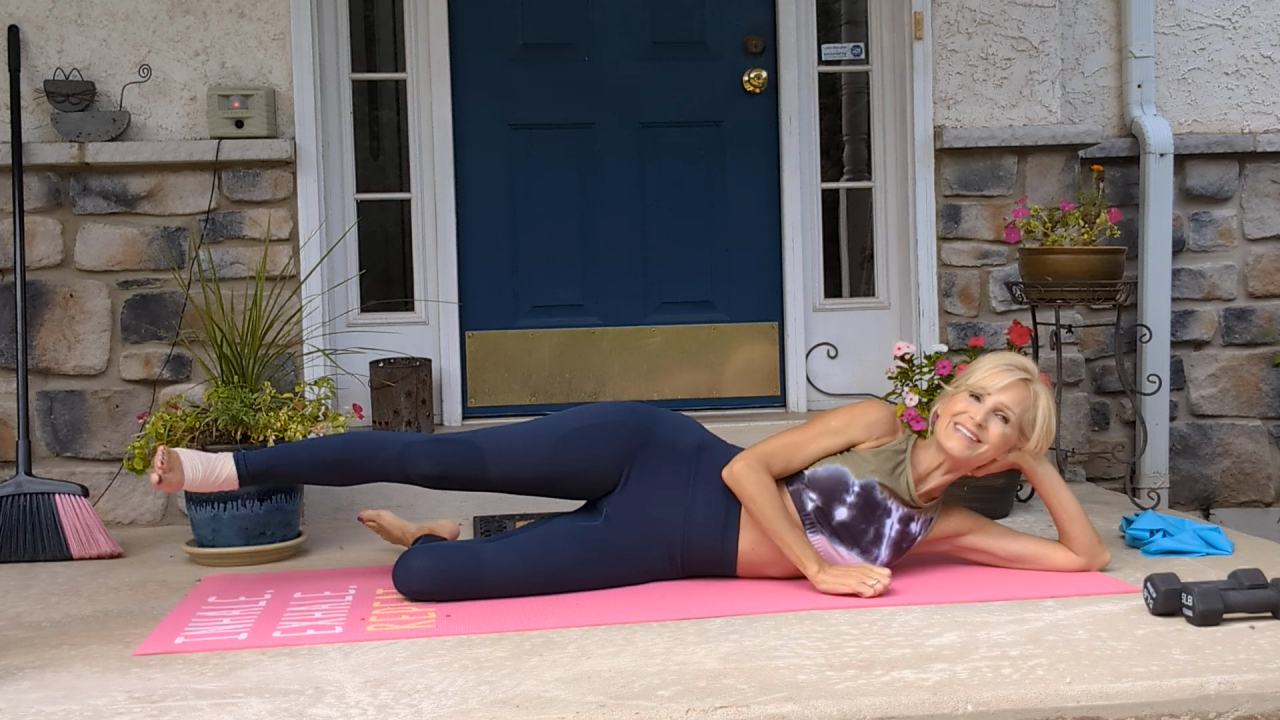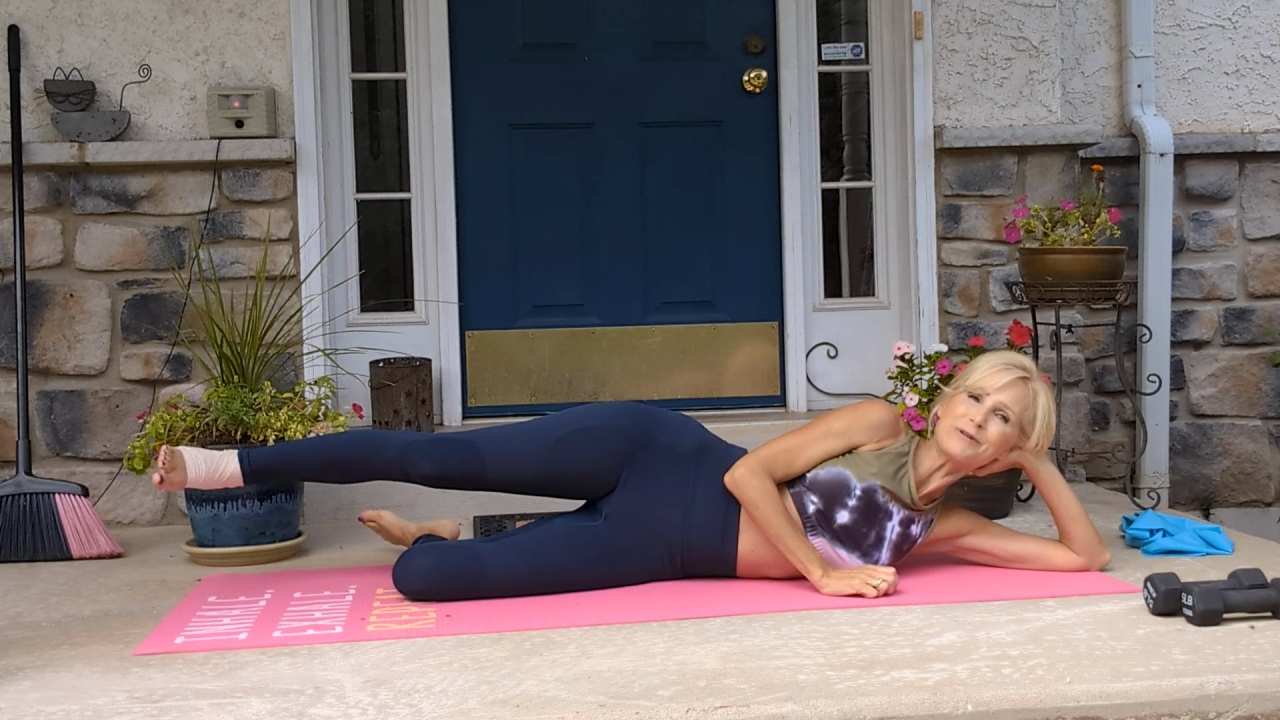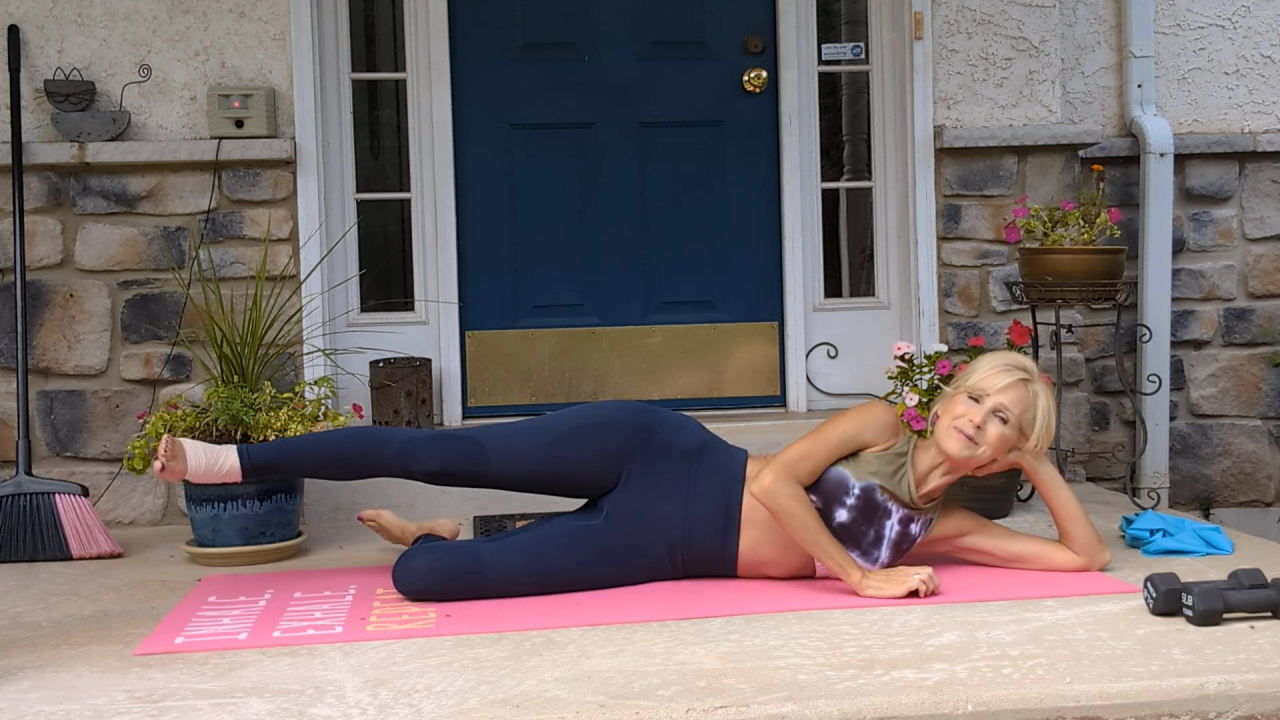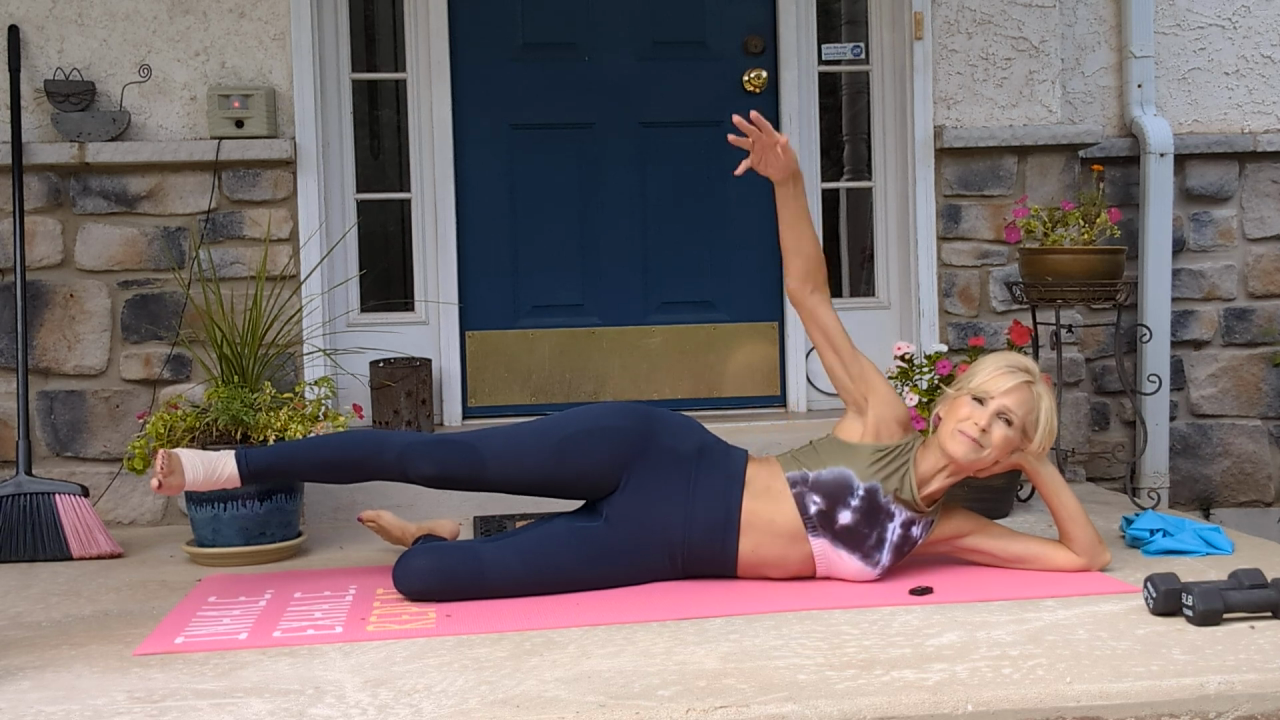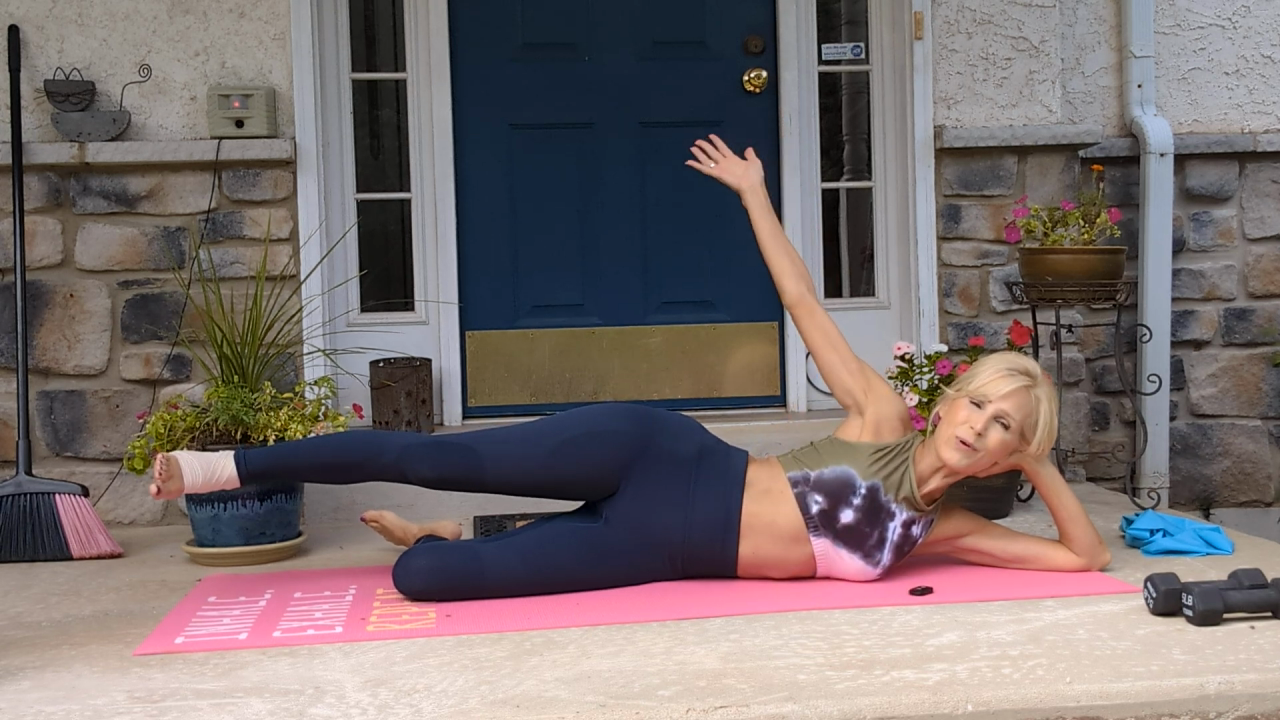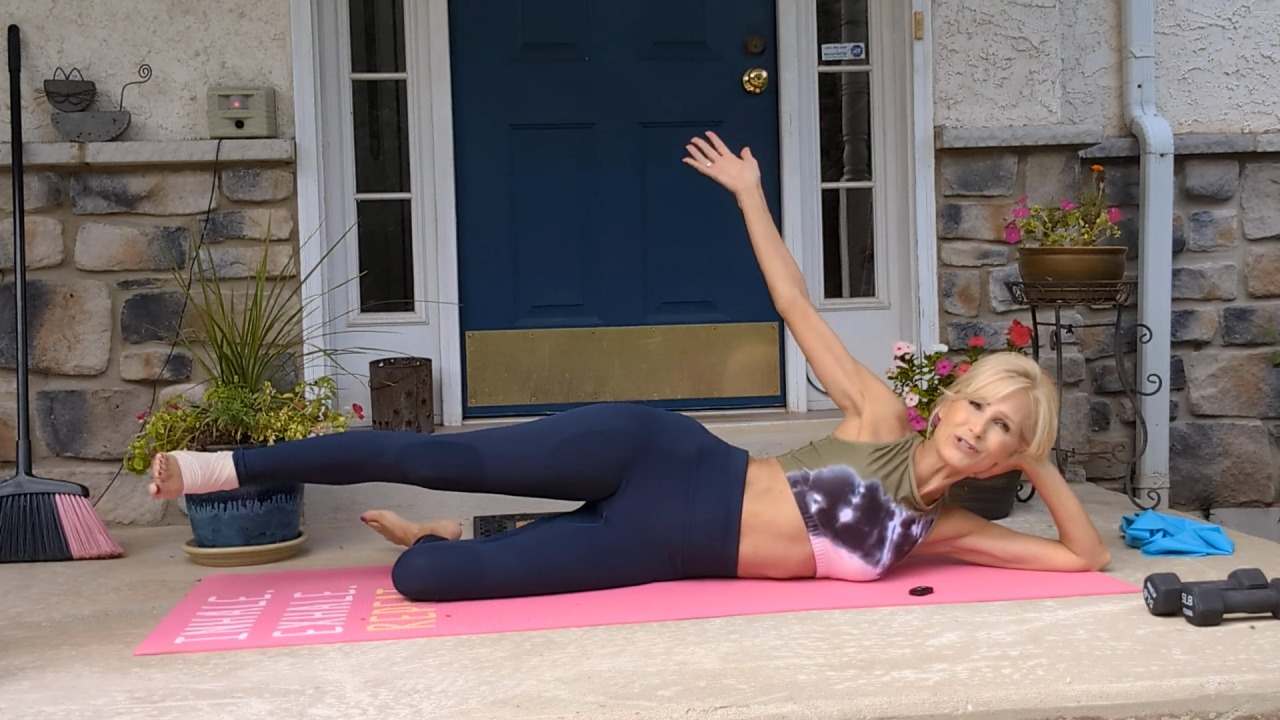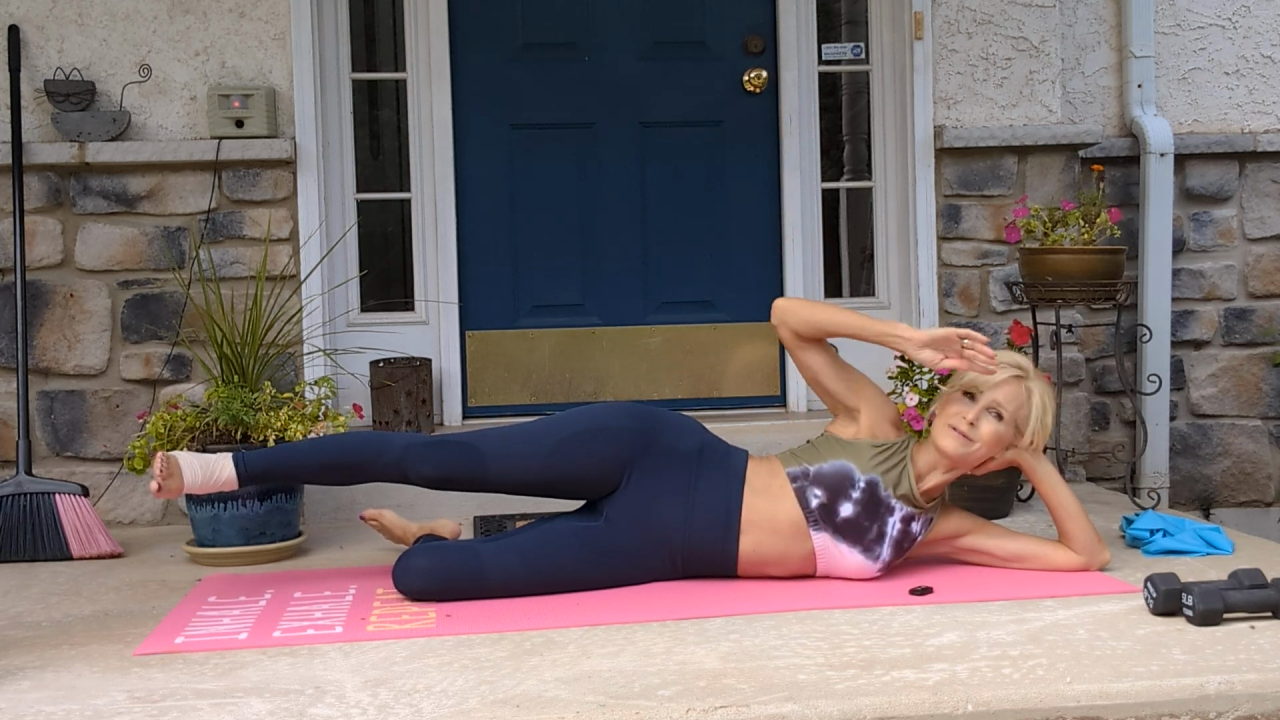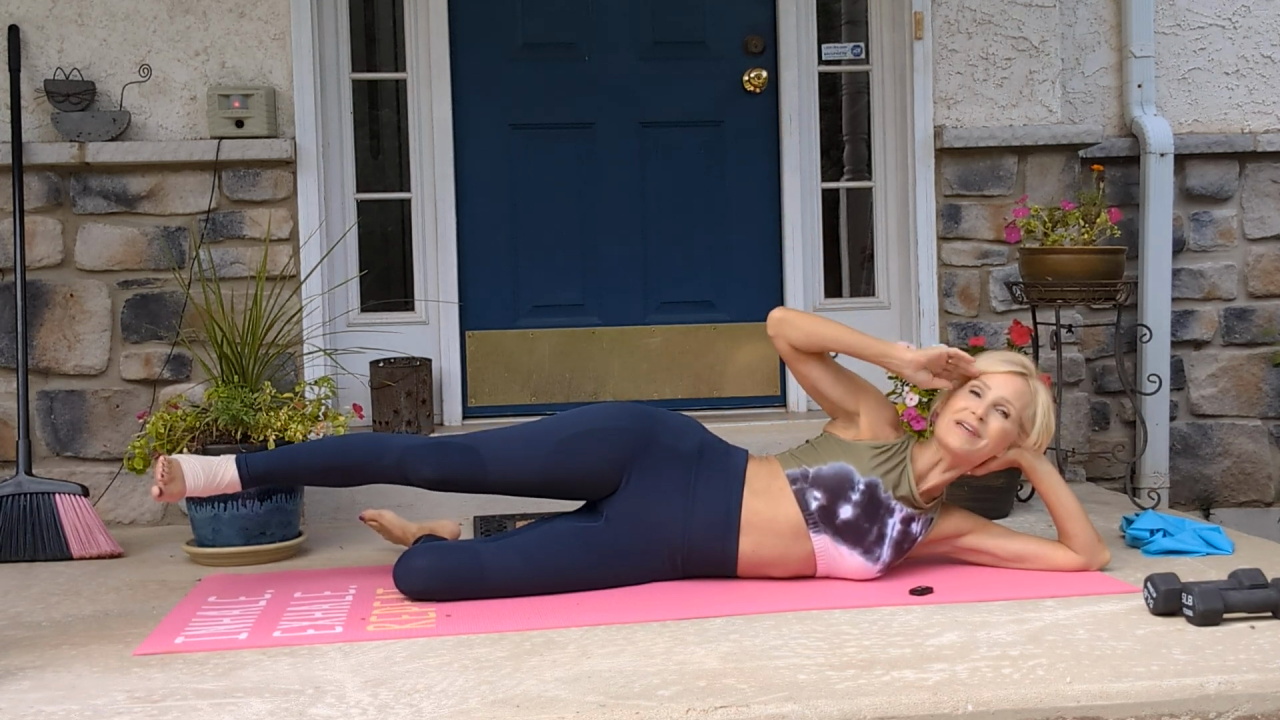
dt=0.5s
person 1, frame 1
left shoulder: (940, 524)
right shoulder: (877, 423)
left elbow: (1086, 555)
right elbow: (747, 467)
left wrist: (1039, 468)
right wrist: (815, 569)
left hip: (657, 549)
right hip: (657, 455)
right knee: (432, 456)
left ankle: (440, 538)
right ankle: (231, 467)
person 1, frame 2
left shoulder: (940, 525)
right shoulder: (879, 424)
left elbow: (1085, 556)
right elbow: (748, 473)
left wrist: (1041, 464)
right wrist: (821, 571)
left hip: (656, 550)
right hip: (654, 454)
right knee: (433, 456)
left ankle: (429, 538)
right ankle: (234, 463)
person 1, frame 3
left shoulder: (940, 527)
right shoulder: (881, 424)
left elbow: (1085, 555)
right elbow: (772, 480)
left wrist: (1039, 465)
right wrist: (860, 575)
left hip: (659, 550)
right hip: (658, 454)
right knee: (432, 451)
left ankle: (441, 536)
right ankle: (232, 458)
person 1, frame 4
left shoulder: (937, 526)
right shoulder: (883, 420)
left elbow: (1086, 555)
right elbow: (807, 293)
left wrist: (1037, 437)
right wrist: (789, 181)
left hip: (668, 532)
right hip: (660, 449)
right knee: (432, 458)
left ankle: (451, 538)
right ankle: (230, 466)
person 1, frame 5
left shoulder: (938, 528)
right shoulder: (883, 415)
left elbow: (1084, 553)
right elbow: (801, 300)
left wrist: (1040, 465)
right wrist: (753, 194)
left hip: (659, 549)
right hip: (659, 454)
right knee: (431, 457)
left ankle: (439, 543)
right ankle: (227, 465)
person 1, frame 6
left shoulder: (938, 525)
right shoulder: (881, 417)
left elbow: (1086, 557)
right elbow: (795, 306)
left wrist: (1040, 465)
right wrist: (749, 194)
left hip: (657, 550)
right hip: (660, 457)
right knee: (429, 458)
left ankle: (450, 540)
right ankle: (226, 466)
person 1, frame 7
left shoulder: (937, 526)
right shoulder: (876, 423)
left elbow: (1084, 553)
right elbow: (786, 314)
left wrist: (1037, 463)
right wrist: (907, 337)
left hip: (659, 550)
right hip: (661, 455)
left knee: (421, 579)
right knee: (433, 458)
left ankle: (439, 537)
right ankle: (225, 467)
person 1, frame 8
left shoulder: (936, 525)
right shoulder: (874, 424)
left elbow: (1086, 554)
right elbow: (783, 325)
left wrist: (1039, 463)
right wrist: (900, 354)
left hip: (660, 550)
right hip: (661, 455)
right knee: (431, 458)
left ankle: (441, 537)
right ankle: (228, 469)
